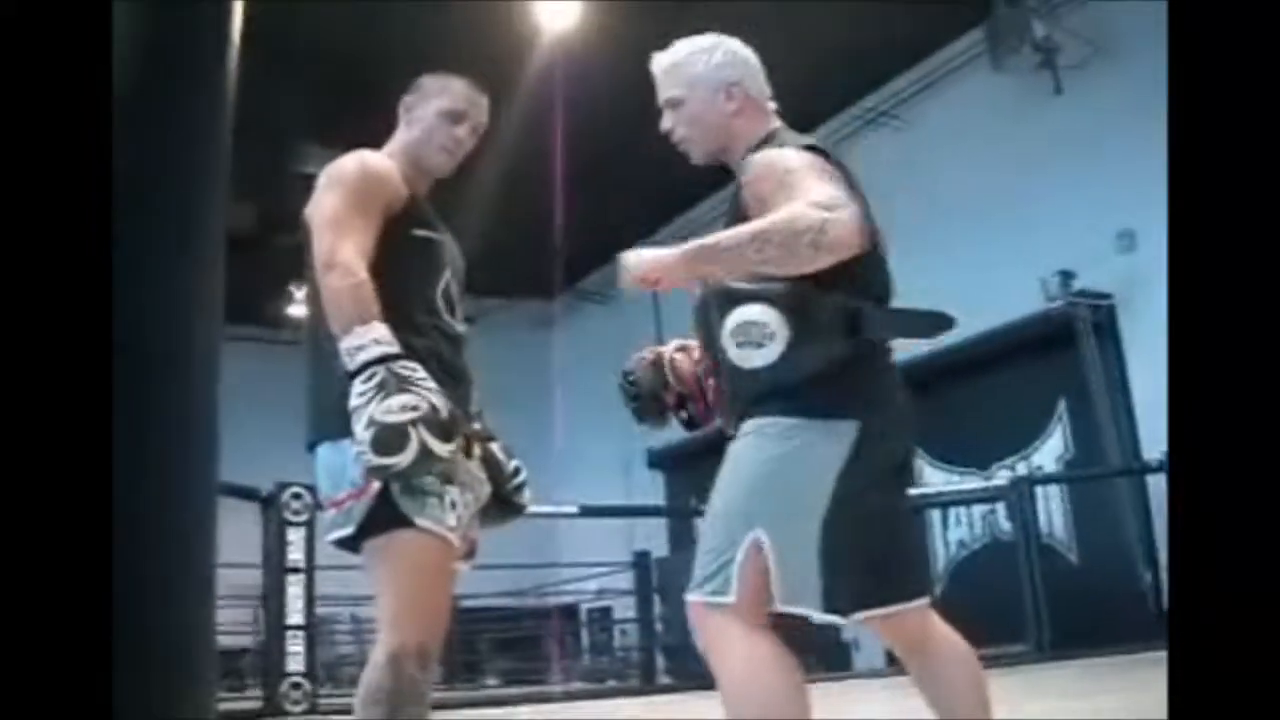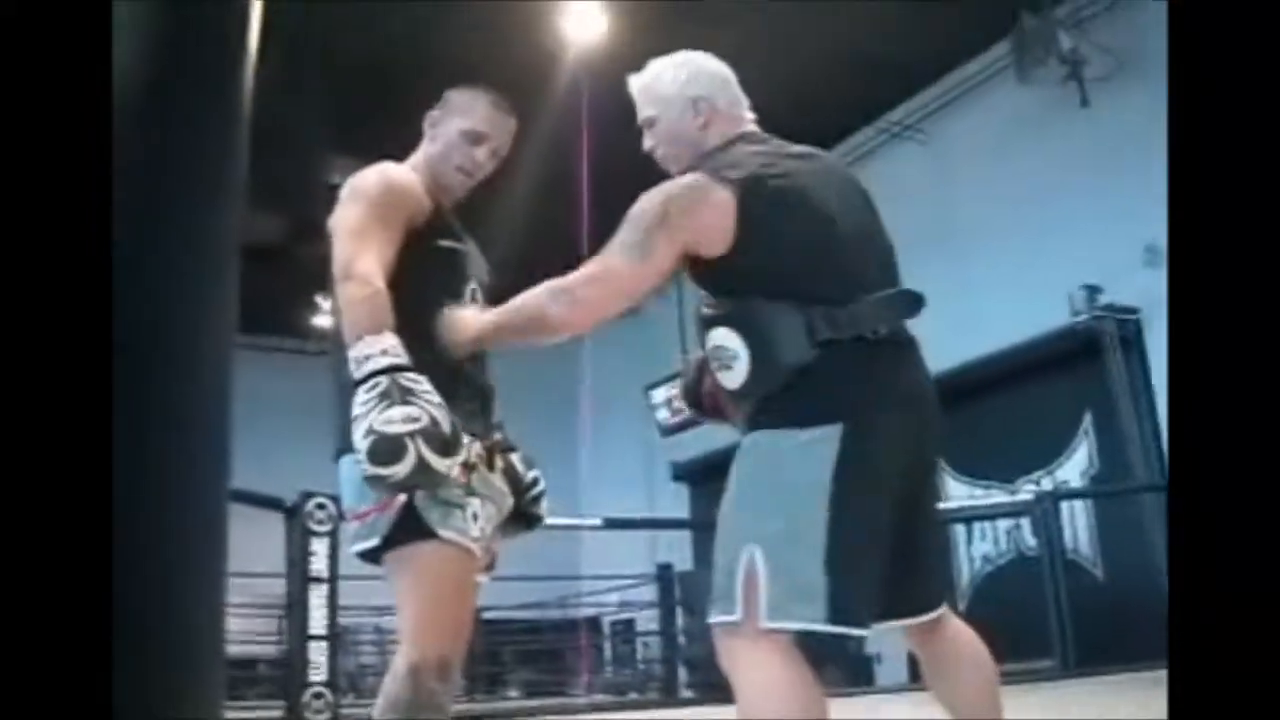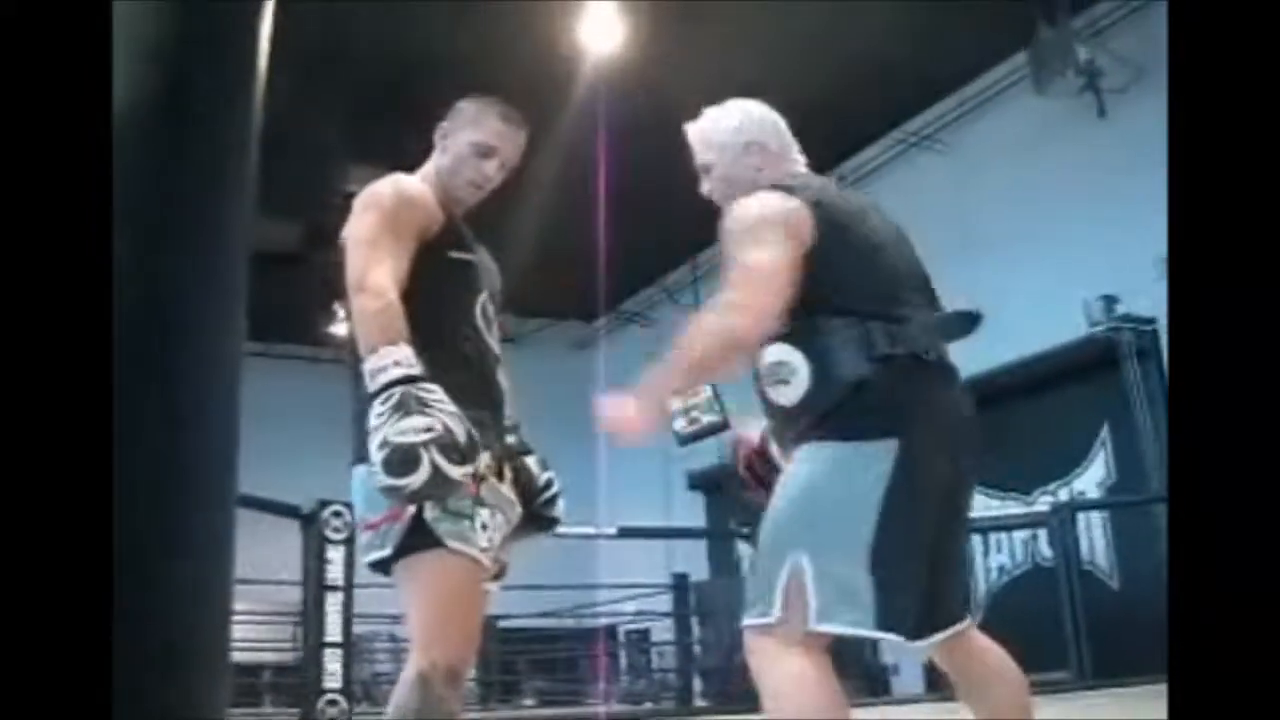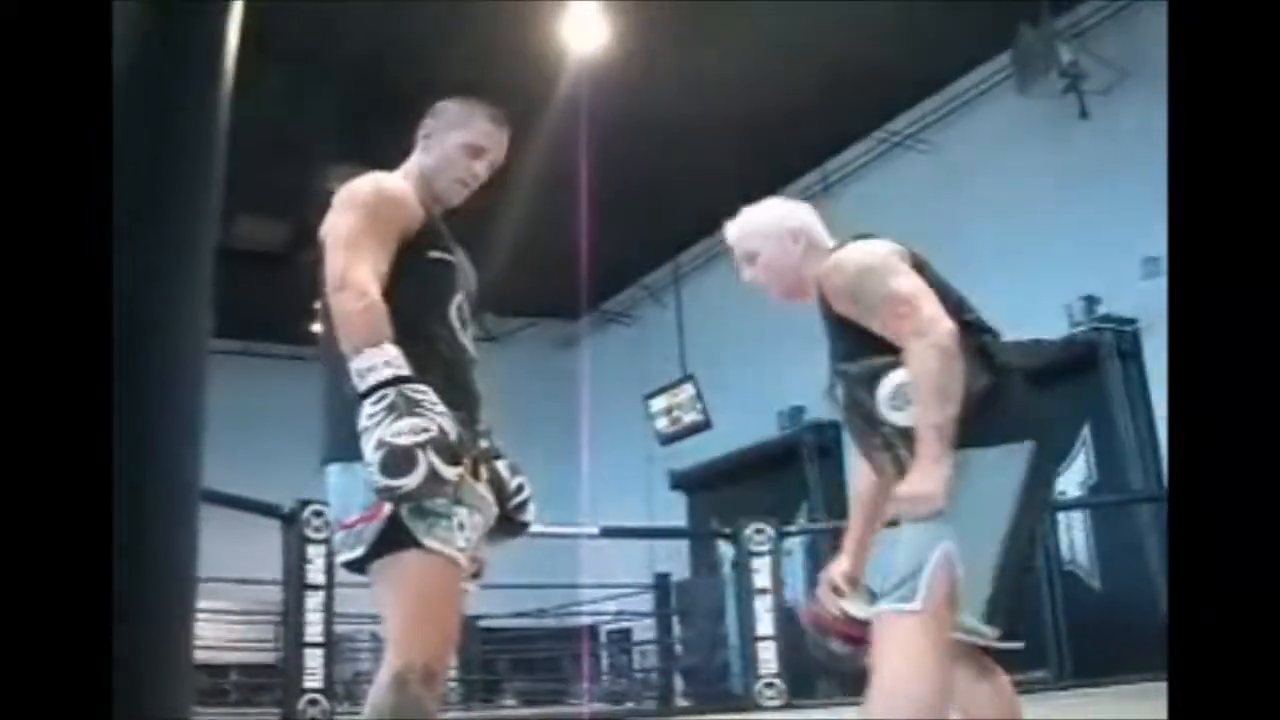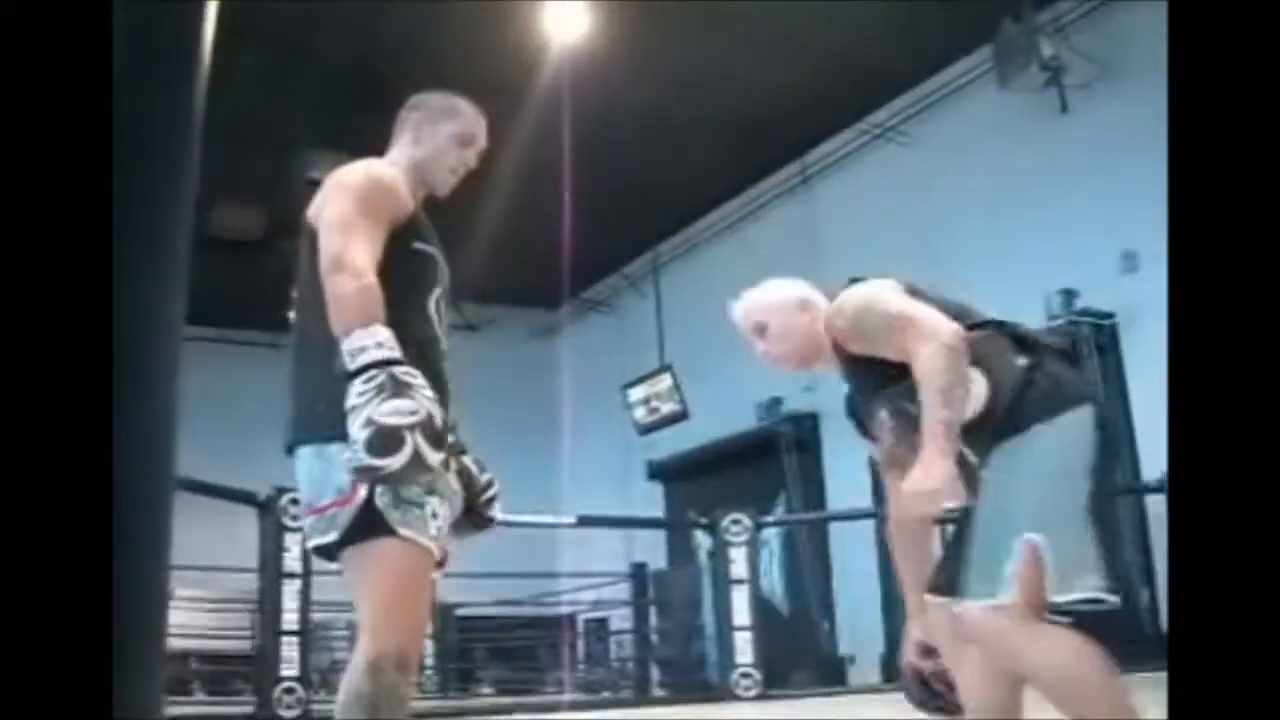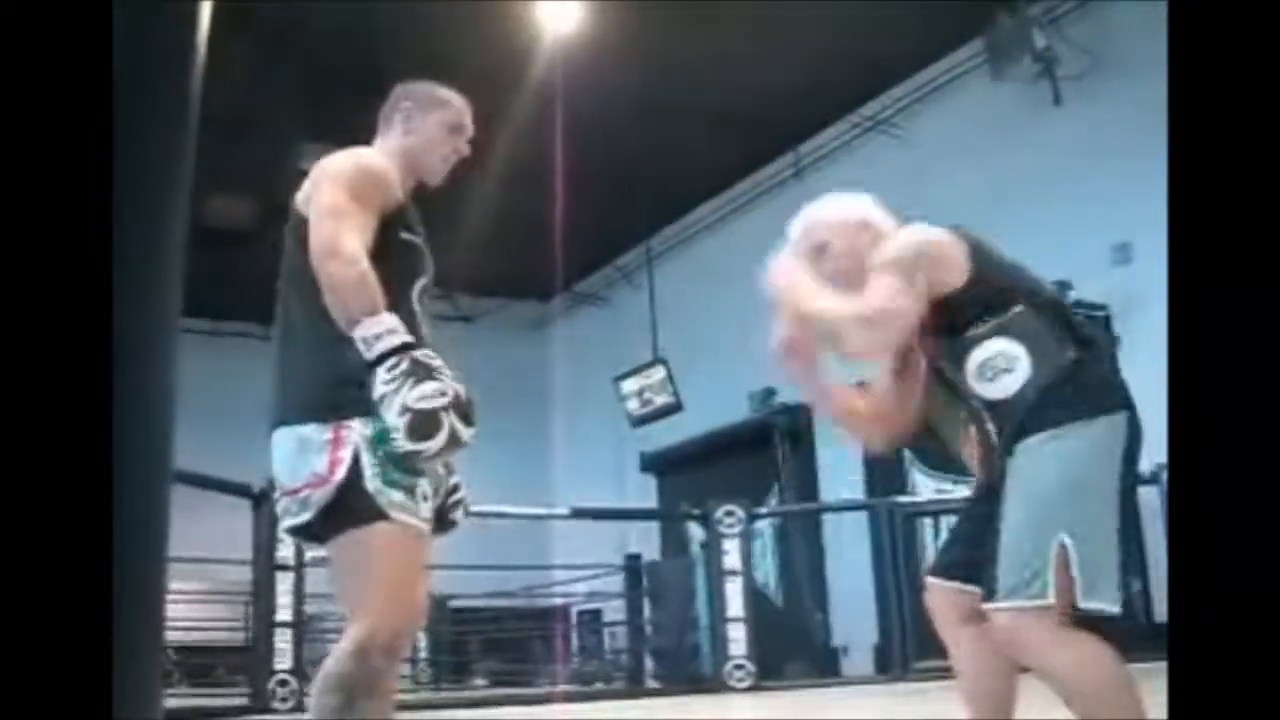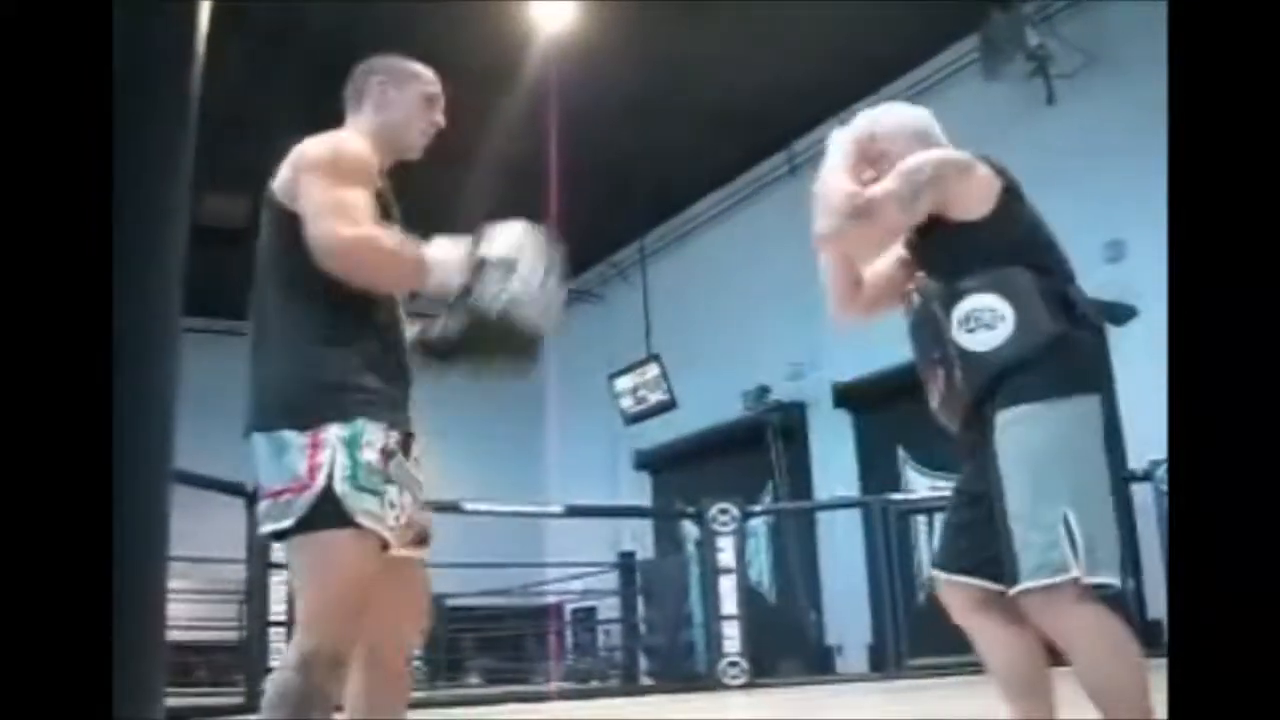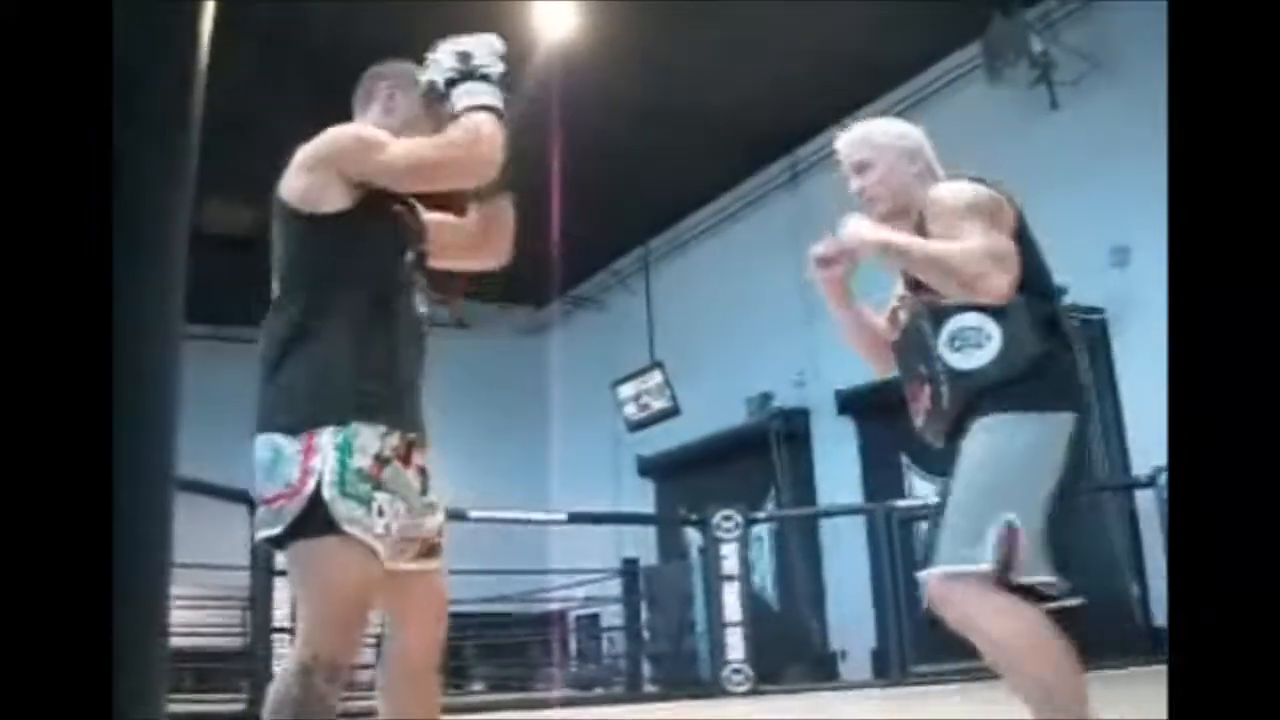
dt=0.3s
person 1, frame 1
left shoulder: (429, 223)
right shoulder: (364, 174)
right elbow: (339, 269)
left wrist: (476, 437)
right wrist: (380, 373)
left hip: (432, 433)
right hip: (384, 427)
left knee: (419, 636)
right knee: (412, 635)
person 1, frame 2
left shoulder: (453, 237)
right shoulder: (387, 187)
right elbow: (357, 280)
left wrist: (498, 451)
right wrist: (386, 384)
left hip: (455, 445)
right hip: (409, 434)
left knee: (439, 649)
right knee: (433, 646)
person 1, frame 3
left shoulder: (468, 249)
right shoulder: (398, 199)
right elbow: (371, 293)
left wrist: (513, 449)
right wrist: (402, 397)
left hip: (469, 455)
right hip: (424, 447)
left knee: (450, 656)
right knee: (441, 654)
person 1, frame 4
left shoulder: (444, 248)
right shoulder: (378, 196)
right elbow: (352, 291)
left wrist: (486, 455)
right wrist: (389, 398)
left hip: (442, 454)
right hip: (398, 450)
left knee: (428, 655)
right knee: (418, 653)
person 1, frame 5
left shoulder: (413, 225)
right shoulder: (369, 182)
right elbow: (347, 274)
left wrist: (453, 455)
right wrist: (382, 381)
left hip: (399, 438)
right hip: (362, 431)
left knee: (397, 641)
right knee: (393, 639)
person 1, frame 6
left shoulder: (399, 218)
right shoulder: (359, 170)
right elbow: (338, 260)
left wrist: (431, 460)
right wrist: (399, 362)
left hip: (371, 423)
right hip: (343, 417)
left knee: (383, 626)
right knee: (387, 621)
person 1, frame 7
left shoulder: (368, 180)
right shoulder: (333, 154)
right elbow: (342, 245)
left wrist: (468, 321)
right wrist: (466, 264)
left hip: (370, 423)
right hip: (325, 418)
left knee: (397, 622)
right knee: (330, 637)
person 1, frame 8
left shoulder: (397, 208)
right shoulder: (340, 149)
left elbow: (490, 246)
right elbow: (468, 160)
left wrist: (497, 173)
right wrist: (478, 88)
left hip: (387, 432)
right hip: (330, 427)
left knee: (422, 627)
right knee: (330, 641)
person 2, frame 1
left shoulder: (779, 167)
right shoulder: (776, 175)
left elbow: (831, 230)
left wrist: (684, 258)
right wrist: (703, 355)
left hip: (816, 415)
right hip: (856, 410)
left knee: (722, 610)
right knee: (900, 611)
person 2, frame 2
left shoulder: (693, 194)
right shoulder: (822, 172)
left elbow: (580, 303)
left wrist: (479, 327)
left hip: (814, 418)
right hip: (898, 400)
left knee: (750, 632)
right knee: (925, 614)
person 2, frame 3
left shoulder: (763, 212)
right shoulder: (858, 216)
left elbow: (744, 319)
left wrist: (646, 399)
right wrist: (787, 428)
left hip: (862, 435)
right hip: (929, 424)
left knee: (780, 636)
right knee: (944, 633)
person 2, frame 4
left shoulder: (855, 267)
right shoulder: (850, 318)
left elbow: (935, 337)
right elbow: (876, 452)
left wrist: (933, 462)
right wrist: (851, 557)
left knee: (906, 629)
right knee: (943, 642)
person 2, frame 5
left shoulder: (855, 310)
right shoulder: (871, 401)
left elbow: (943, 337)
right elbow: (908, 509)
left wrist: (935, 458)
right wrist: (916, 617)
left hip: (1042, 425)
right hip: (1012, 446)
left knee: (998, 621)
right knee: (949, 619)
person 2, frame 6
left shoulder: (912, 249)
right shoulder: (905, 339)
left elbow: (872, 329)
right elbow: (884, 427)
left wrist: (795, 282)
right wrist: (808, 366)
left hip: (1069, 422)
right hip: (1027, 440)
left knee: (1023, 619)
right knee: (953, 599)
person 2, frame 7
left shoulder: (945, 169)
right shoulder: (926, 235)
left elbow: (838, 227)
right elbow: (849, 298)
left wrist: (835, 157)
right wrist: (836, 200)
left hip: (1039, 396)
right hip: (996, 412)
left knee: (1052, 594)
right knee: (968, 591)
person 2, frame 8
left shoulder: (961, 199)
right shoulder: (918, 253)
left elbow: (992, 276)
right elbow: (888, 356)
left wrist: (879, 239)
right wrist: (833, 286)
left hip: (1020, 410)
right hip: (987, 422)
left knee: (957, 586)
right knee: (999, 604)
